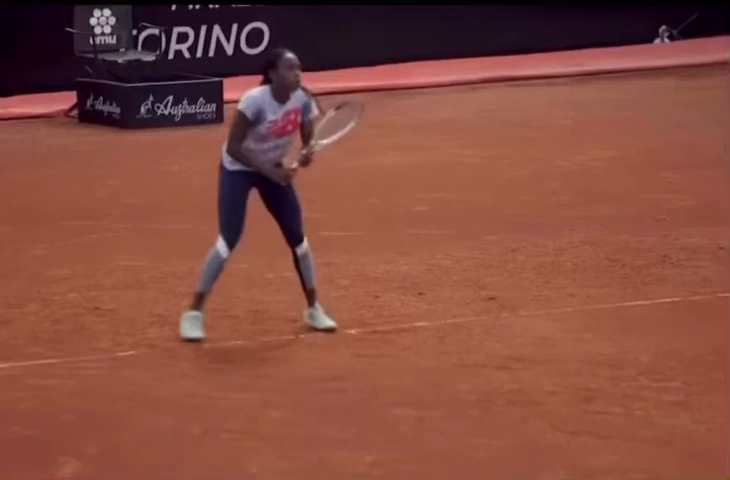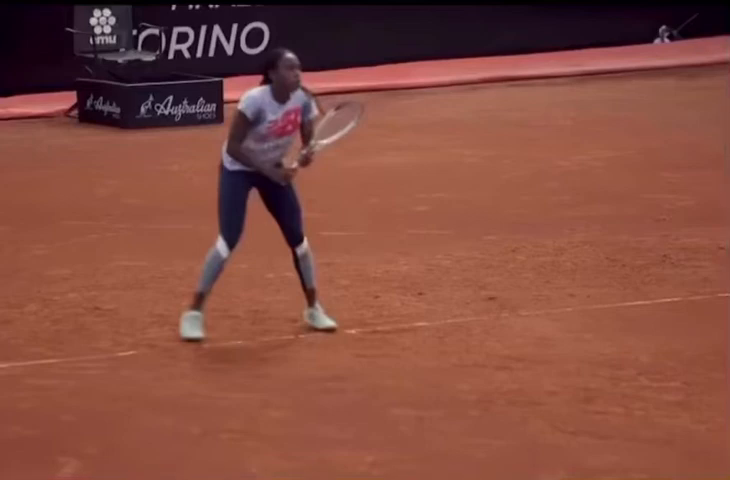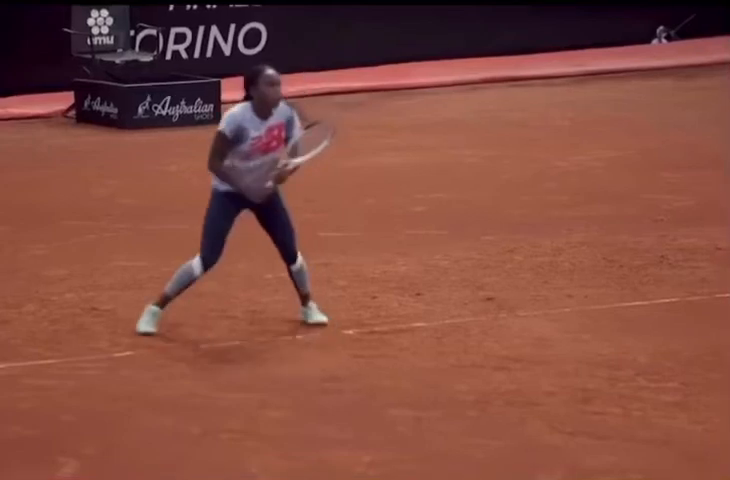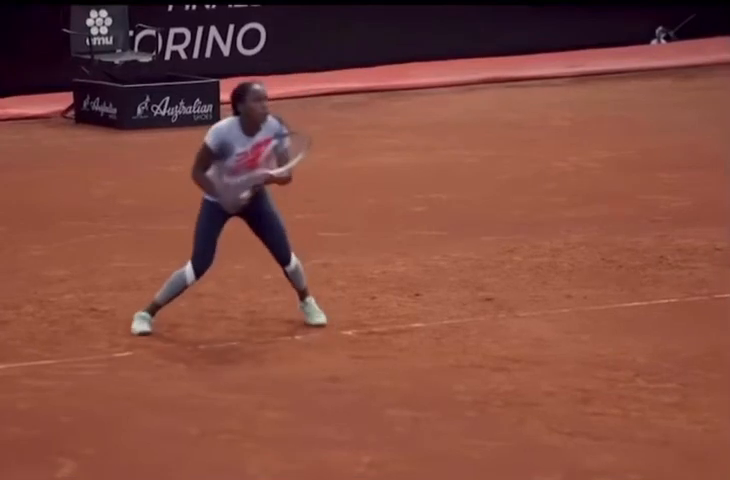
dt=0.5s
person 1, frame 1
left shoulder: (304, 100)
right shoulder: (255, 100)
left elbow: (309, 141)
right elbow: (232, 147)
left wrist: (307, 156)
right wrist: (269, 172)
left hip: (274, 170)
right hip: (238, 170)
left knee: (297, 238)
right knee: (229, 240)
left ankle: (313, 308)
right ankle: (194, 312)
person 1, frame 2
left shoulder: (303, 100)
right shoulder: (255, 100)
left elbow: (309, 140)
right elbow: (233, 147)
left wrist: (307, 155)
right wrist: (269, 171)
left hip: (274, 169)
right hip: (238, 169)
left knee: (298, 238)
right knee: (228, 240)
left ankle: (313, 309)
right ankle: (194, 312)
person 1, frame 3
left shoulder: (287, 114)
right shoulder: (236, 118)
right elbow: (214, 163)
left wrist: (285, 171)
right wrist: (245, 188)
left hip: (265, 188)
right hip: (229, 191)
left knee: (290, 252)
right knee: (208, 259)
left ankle: (308, 306)
right ankle: (155, 309)
person 1, frame 4
left shoulder: (275, 128)
right shoulder: (222, 132)
left elbow: (286, 174)
right elbow: (197, 172)
left wrist: (271, 177)
right wrist: (223, 197)
left hip: (254, 196)
right hip: (218, 200)
left knee: (284, 254)
right knee: (199, 265)
left ankle: (307, 302)
right ankle: (147, 314)
